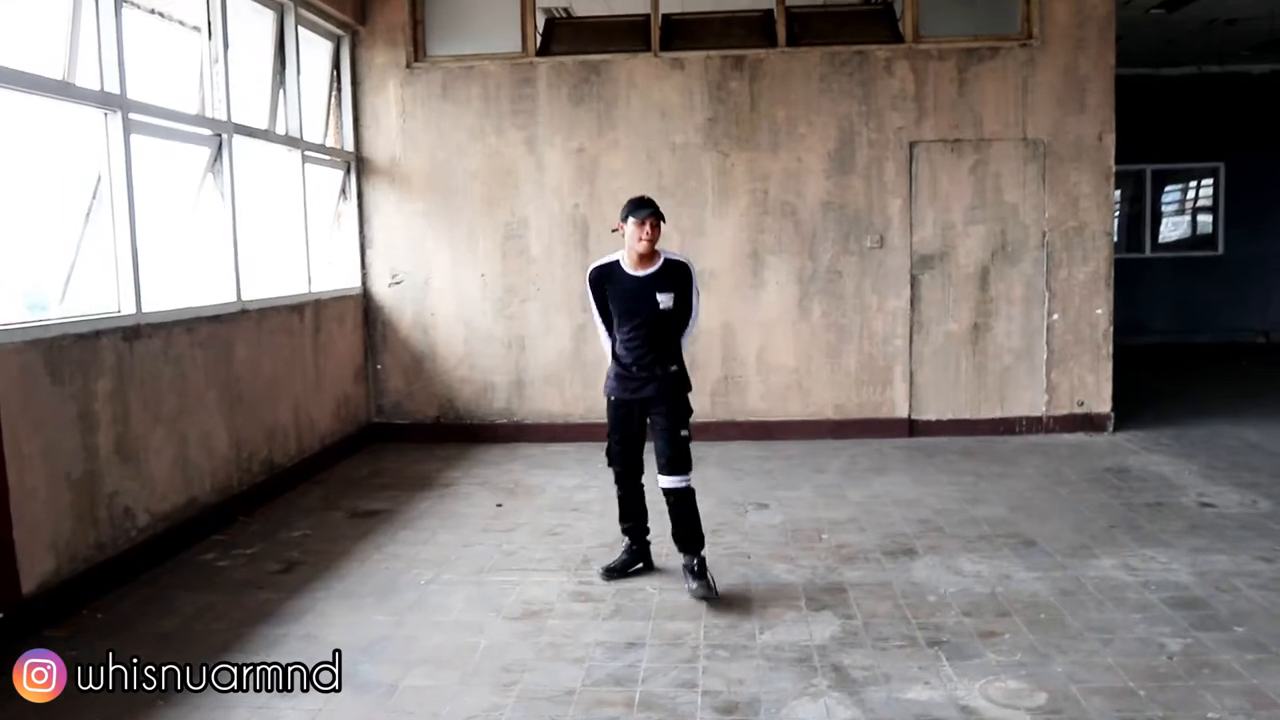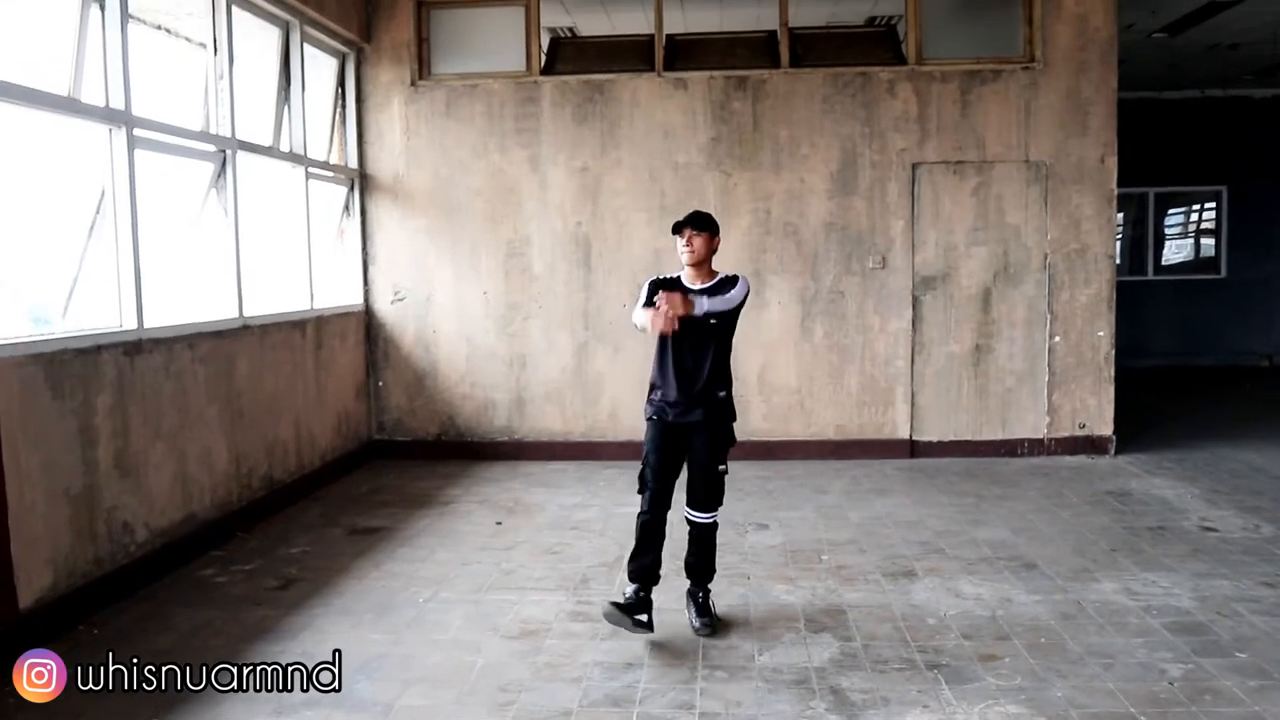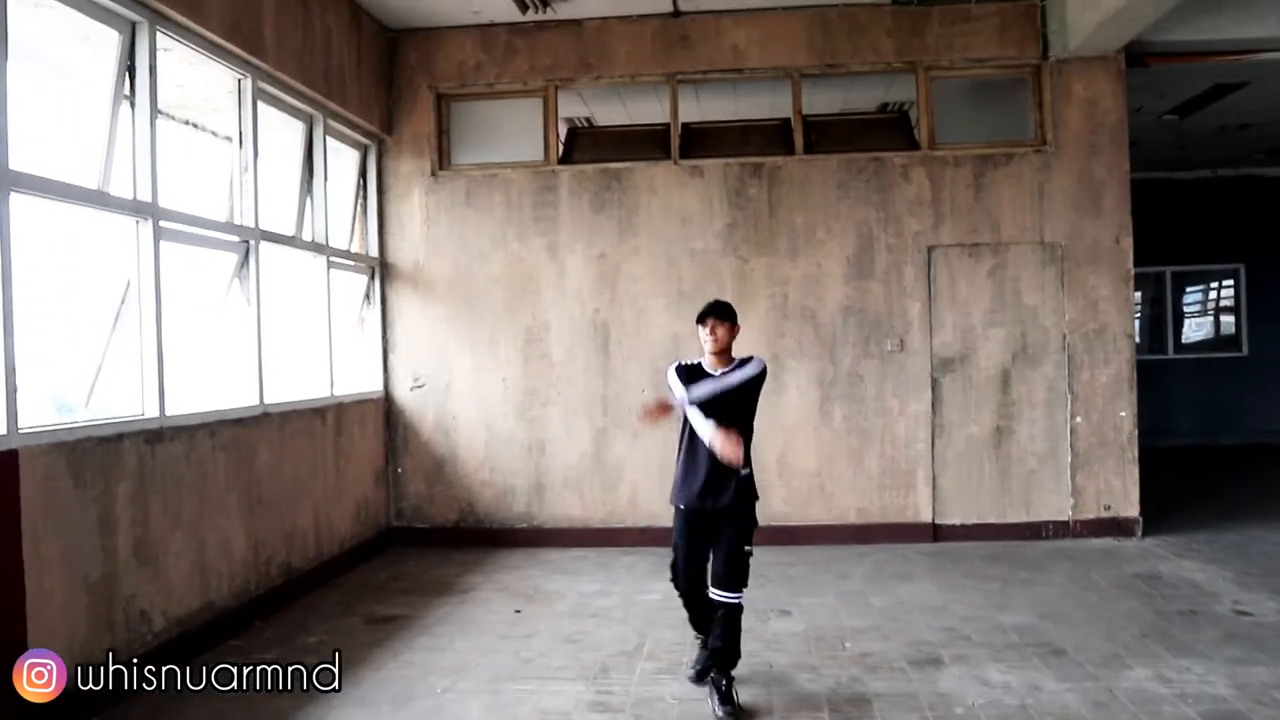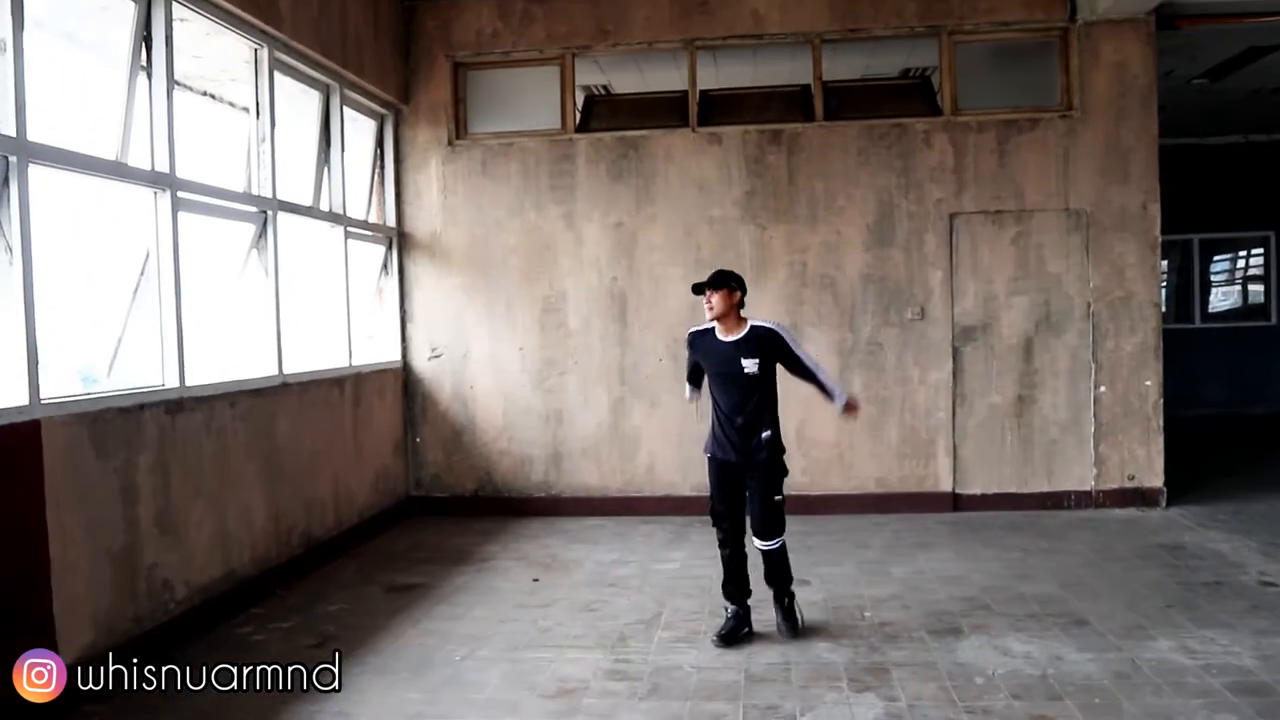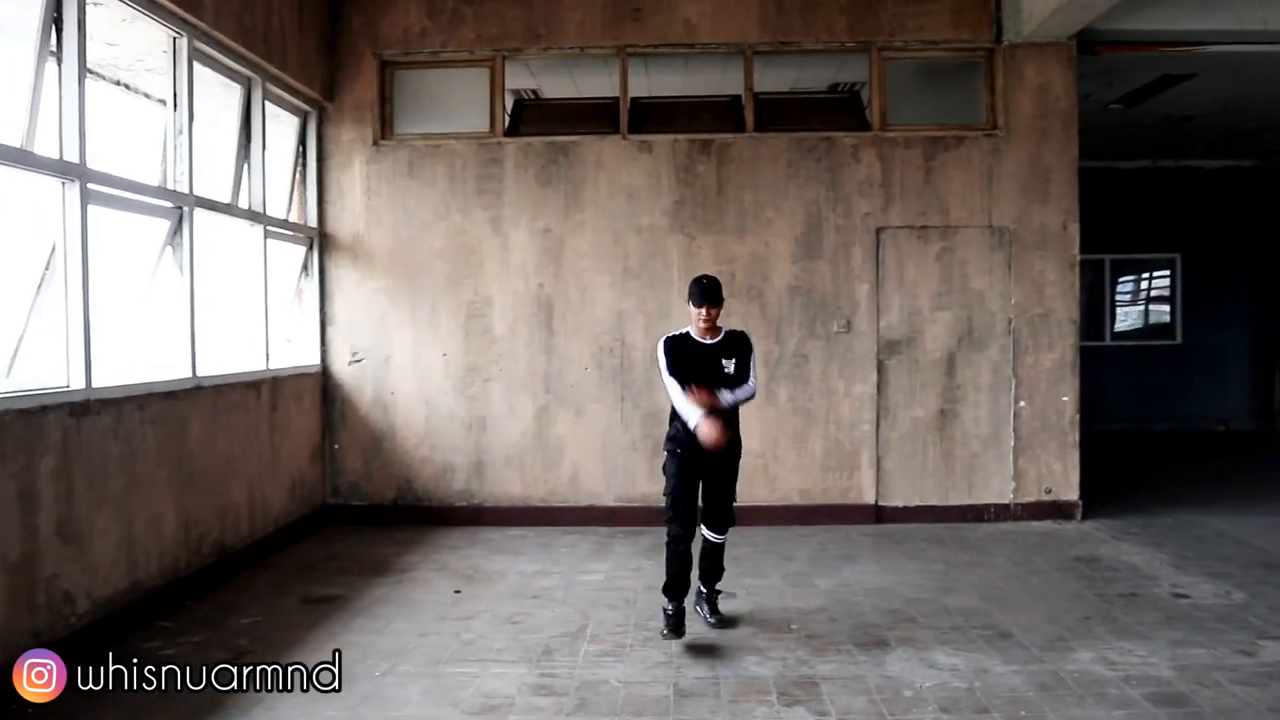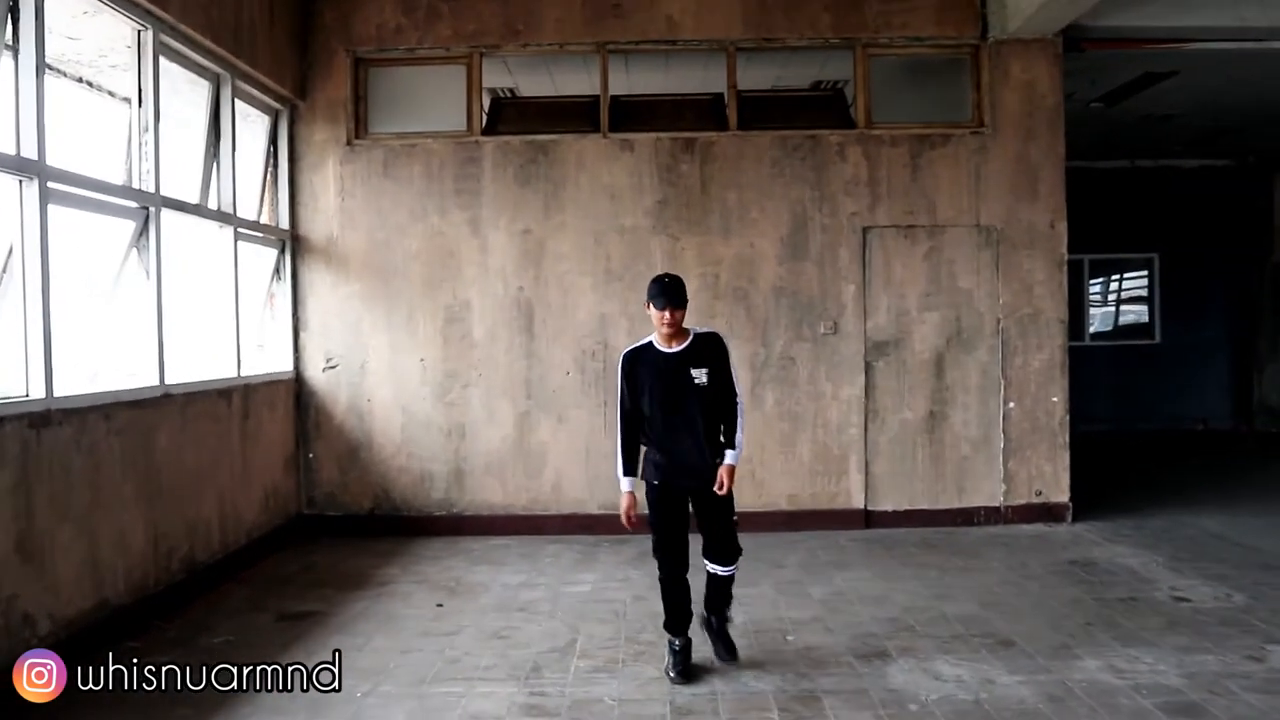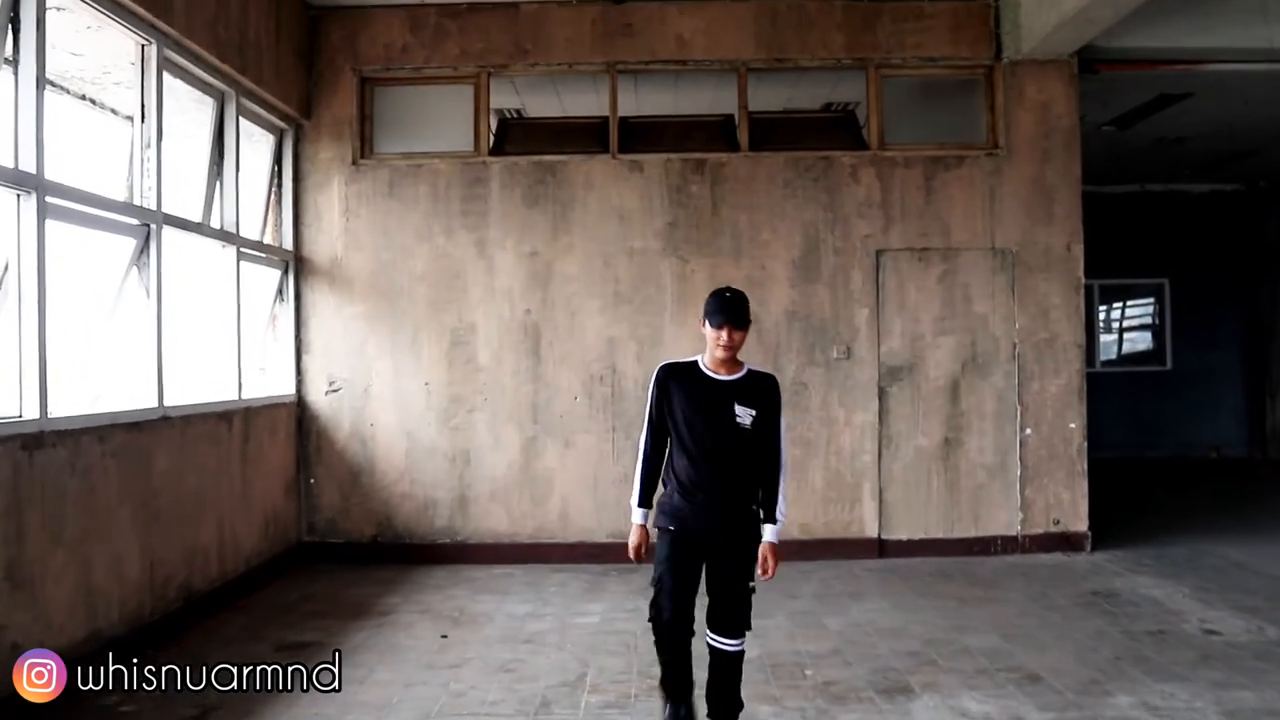
dt=0.7s
person 1, frame 1
left shoulder: (679, 272)
right shoulder: (601, 275)
left hip: (667, 385)
right hip: (622, 387)
left knee: (675, 474)
right knee: (625, 474)
left ankle: (692, 559)
right ankle: (636, 548)
person 1, frame 2
left shoulder: (733, 286)
right shoulder: (659, 287)
left elbow: (722, 303)
right elbow: (642, 314)
left wrist: (689, 306)
right wrist: (653, 316)
left hip: (711, 415)
right hip: (664, 411)
left knee: (703, 509)
right knee: (652, 502)
left ankle: (699, 592)
right ankle: (639, 593)
person 1, frame 3
left shoulder: (752, 369)
right shoulder: (681, 371)
left elbow: (718, 387)
right elbow: (689, 402)
left wrist: (672, 404)
right wrist: (714, 432)
left hip: (734, 495)
right hip: (690, 494)
left knee: (727, 588)
right knee: (686, 580)
left ankle: (721, 675)
right ankle: (707, 642)
person 1, frame 4
left shoulder: (767, 336)
right shoulder: (698, 339)
left elbow: (807, 369)
left wrist: (840, 398)
right wrist: (691, 389)
left hip: (762, 452)
right hip: (721, 453)
left knee: (767, 532)
right knee: (728, 535)
left ankle: (783, 596)
right ankle: (738, 611)
person 1, frame 5
left shoulder: (738, 343)
right shoulder: (672, 345)
left elbow: (750, 388)
right elbow: (673, 389)
left wrist: (714, 398)
right wrist: (699, 420)
left hip: (725, 449)
right hip: (685, 447)
left knee: (717, 526)
right knee: (680, 527)
left ankle: (706, 594)
right ankle: (673, 606)
person 1, frame 6
left shoulder: (711, 346)
right shoulder: (634, 359)
left elbow: (732, 402)
right elbow: (627, 421)
left wrist: (730, 458)
right wrist: (626, 484)
left hip: (710, 470)
right hip: (661, 474)
left knee: (723, 554)
right knee: (671, 563)
left ankle: (716, 618)
right ankle: (678, 641)
person 1, frame 7
left shoulder: (763, 388)
right shoulder: (671, 378)
left elbow: (771, 463)
right elbow: (651, 448)
left wrist: (771, 531)
right wrist: (639, 517)
left hip: (737, 526)
right hip: (678, 521)
left knee: (729, 632)
right knee: (668, 624)
